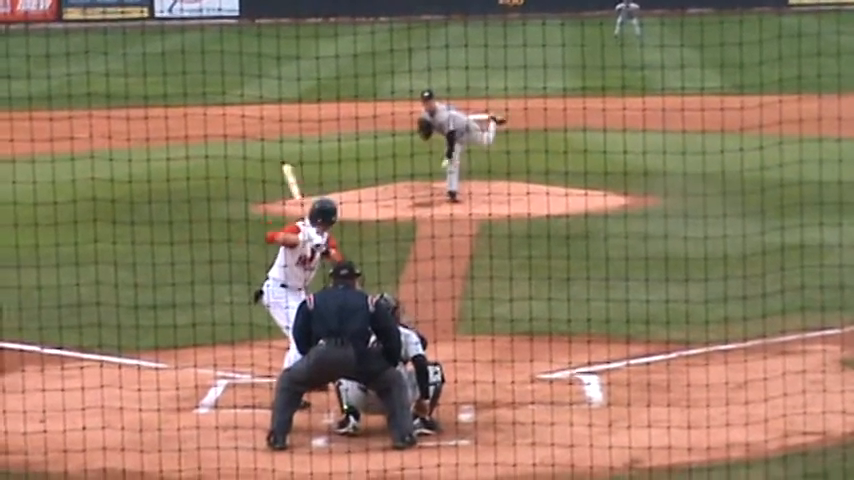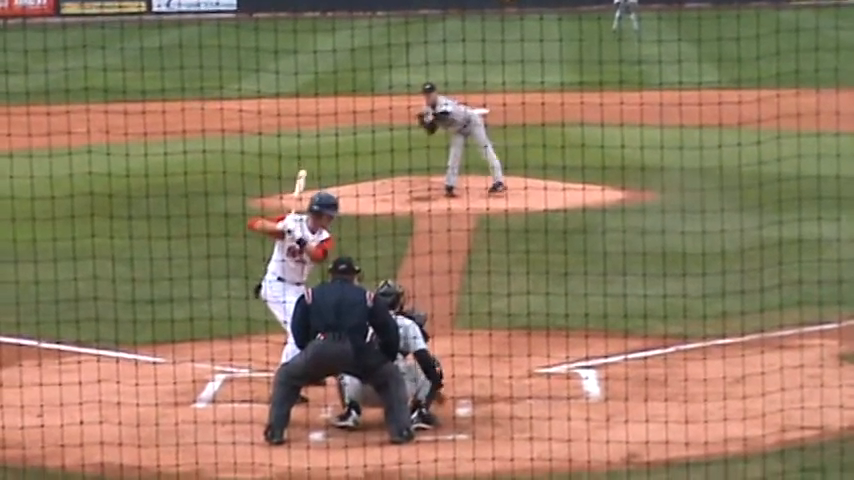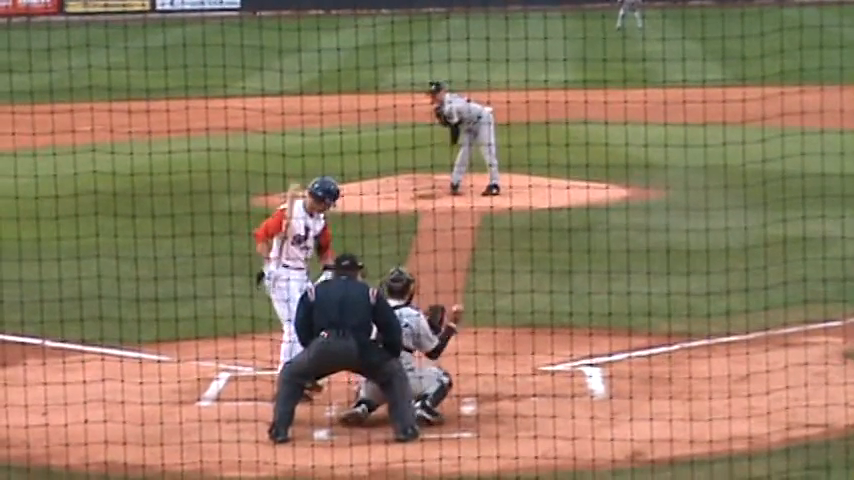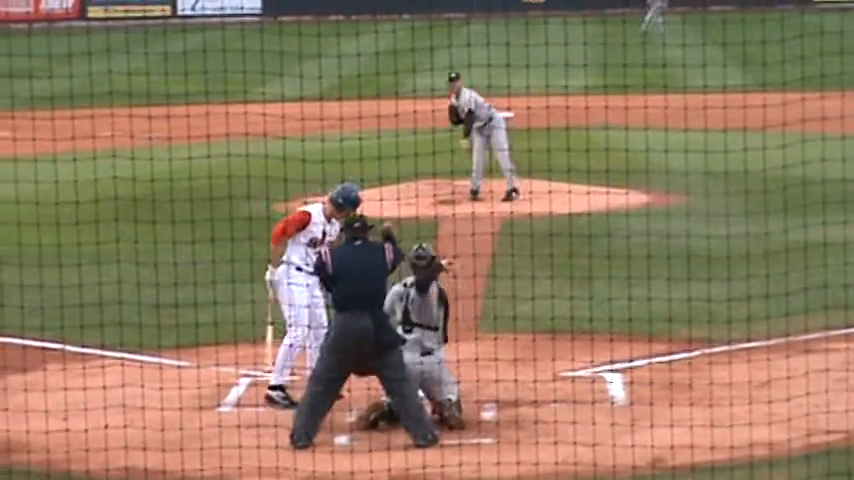
dt=0.4s
person 1, frame 1
left shoulder: (325, 238)
right shoulder: (297, 230)
left elbow: (337, 258)
right elbow: (271, 238)
left wrist: (323, 248)
right wrist: (302, 239)
left hip: (298, 293)
right hip: (278, 292)
person 1, frame 2
left shoulder: (325, 237)
right shoulder: (291, 221)
left elbow: (318, 256)
right elbow: (254, 223)
left wrist: (299, 239)
right wrist: (280, 227)
left hip: (298, 288)
right hip: (277, 286)
person 1, frame 3
left shoulder: (320, 220)
right shoulder: (289, 213)
left elbow: (325, 247)
right elbow: (261, 235)
left wrist: (327, 271)
right wrist: (269, 264)
left hip: (301, 274)
right hip: (281, 275)
right knee: (294, 327)
person 1, frame 4
left shoulder: (334, 225)
right shoulder: (307, 215)
right elbow: (277, 235)
right wrist: (273, 268)
left hip: (312, 280)
right hip: (292, 277)
left knee: (320, 329)
right knee: (297, 332)
right ankle: (276, 387)
person 2, frame 1
left shoulder: (312, 301)
right shoulder: (370, 302)
left elbow: (300, 338)
right elbow: (391, 337)
right wrist: (389, 364)
left hip: (322, 355)
right hip: (357, 356)
left knee: (287, 382)
right knee: (393, 382)
left ankle: (277, 437)
right ankle: (403, 436)
person 2, frame 2
left shoulder: (310, 295)
right shoulder: (367, 296)
left elbow: (299, 333)
right elbow: (389, 332)
right wrist: (386, 358)
left hip: (320, 350)
right hip: (355, 350)
left knee: (286, 377)
right knee: (391, 377)
left ankle: (275, 431)
right ankle: (401, 430)
person 2, frame 3
left shoulder: (314, 291)
right shoulder: (370, 293)
left elbow: (302, 330)
right elbow: (390, 329)
left wrist: (317, 351)
right wrist: (392, 357)
left hip: (323, 347)
right hip: (359, 348)
left knee: (290, 375)
right knee: (395, 375)
left ankle: (279, 430)
right ankle: (406, 429)
person 2, frame 4
left shoulder: (329, 256)
right shoulder: (384, 251)
left elbow: (326, 283)
right elbow: (397, 256)
right wrist: (389, 237)
left hip: (344, 324)
right hip: (376, 324)
left knee: (323, 380)
right knee: (398, 380)
left ankle: (302, 434)
right ankle: (422, 433)
person 3, frame 1
right shoulder: (407, 334)
right elbow: (420, 365)
right wrist: (424, 397)
left hip: (364, 400)
right knee: (434, 370)
left ankle: (350, 417)
right ankle: (422, 419)
person 3, frame 2
right shoulder: (408, 323)
right elbow: (423, 357)
right wrist: (437, 386)
left hip: (363, 390)
left knee: (344, 375)
right knee: (430, 368)
left ankle: (352, 411)
right ankle: (420, 412)
person 3, frame 3
right shoulder: (415, 316)
right elbow: (433, 352)
right wrist: (451, 325)
right knee: (443, 377)
left ankle: (361, 407)
right ankle: (424, 405)
person 3, frame 4
left shoulder: (398, 289)
right shoulder: (431, 289)
right elbow: (421, 283)
right wrist: (440, 266)
left hip: (402, 360)
right hip: (431, 360)
left knee: (396, 406)
right knee: (450, 403)
left ankle: (383, 410)
right ankle: (446, 408)
person 4, frame 1
left shoulder: (444, 114)
right shoulder: (425, 115)
left elbow: (451, 136)
right elbow: (425, 134)
left wrist: (448, 157)
right wrist: (424, 130)
left hip: (466, 129)
right hip: (452, 135)
left knee: (486, 141)
right knee: (453, 162)
left ankle: (492, 122)
right ankle: (452, 192)
person 4, frame 2
left shoulder: (444, 104)
right shoulder: (428, 109)
left elbow: (442, 115)
right elbow: (431, 130)
left wrist: (431, 118)
right wrist: (424, 121)
left hip: (472, 122)
right hip: (458, 129)
left knee: (485, 149)
right knee: (454, 157)
left ankle: (498, 182)
right ankle: (450, 187)
person 4, frame 3
left shoulder: (449, 106)
right shoulder: (443, 103)
left elbow: (455, 127)
right elbow: (448, 123)
left wrist: (453, 142)
right wrist: (440, 116)
left hip: (482, 120)
right hip: (470, 124)
left knee: (488, 151)
right knee: (463, 152)
left ankle: (494, 185)
right ankle: (455, 184)
person 4, frame 4
left shoulder: (467, 96)
right shoulder: (454, 99)
left elbow: (470, 118)
right elbow: (456, 121)
left wrist: (465, 138)
right wrist: (453, 113)
left hip: (494, 123)
right hip: (480, 128)
left knee: (502, 154)
right knee: (478, 158)
left ankle: (512, 190)
right ankle: (475, 190)
